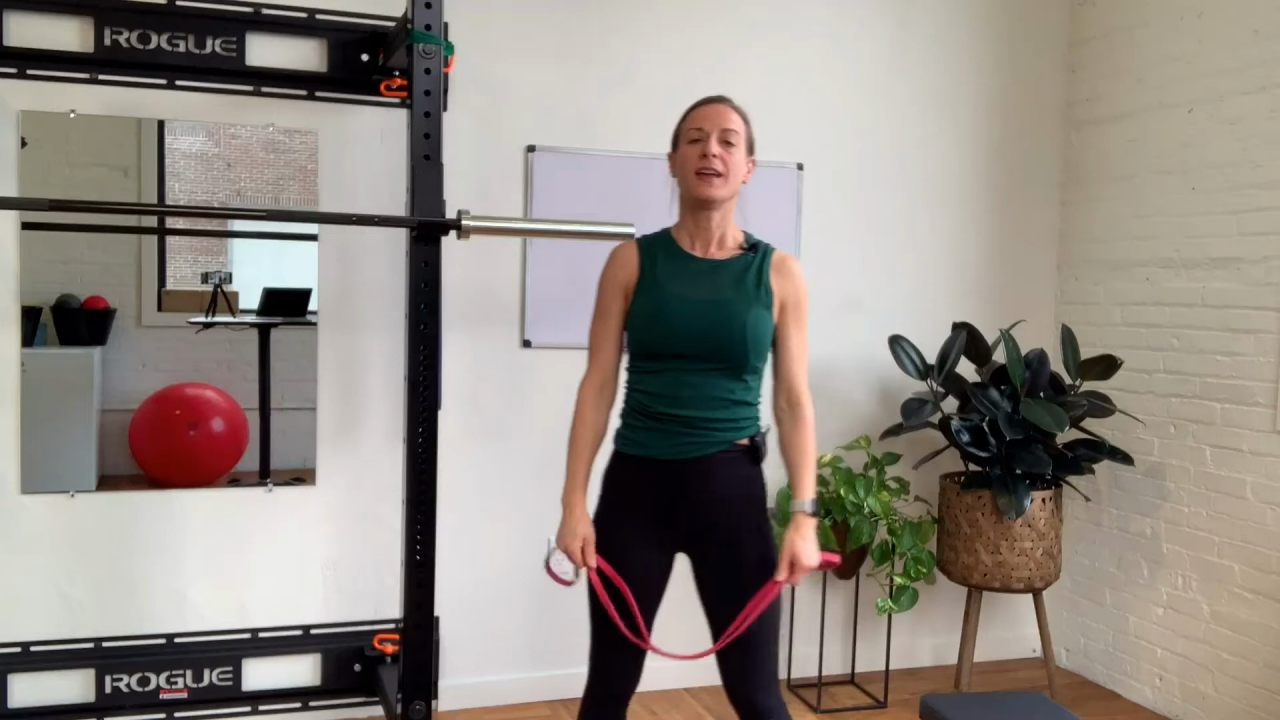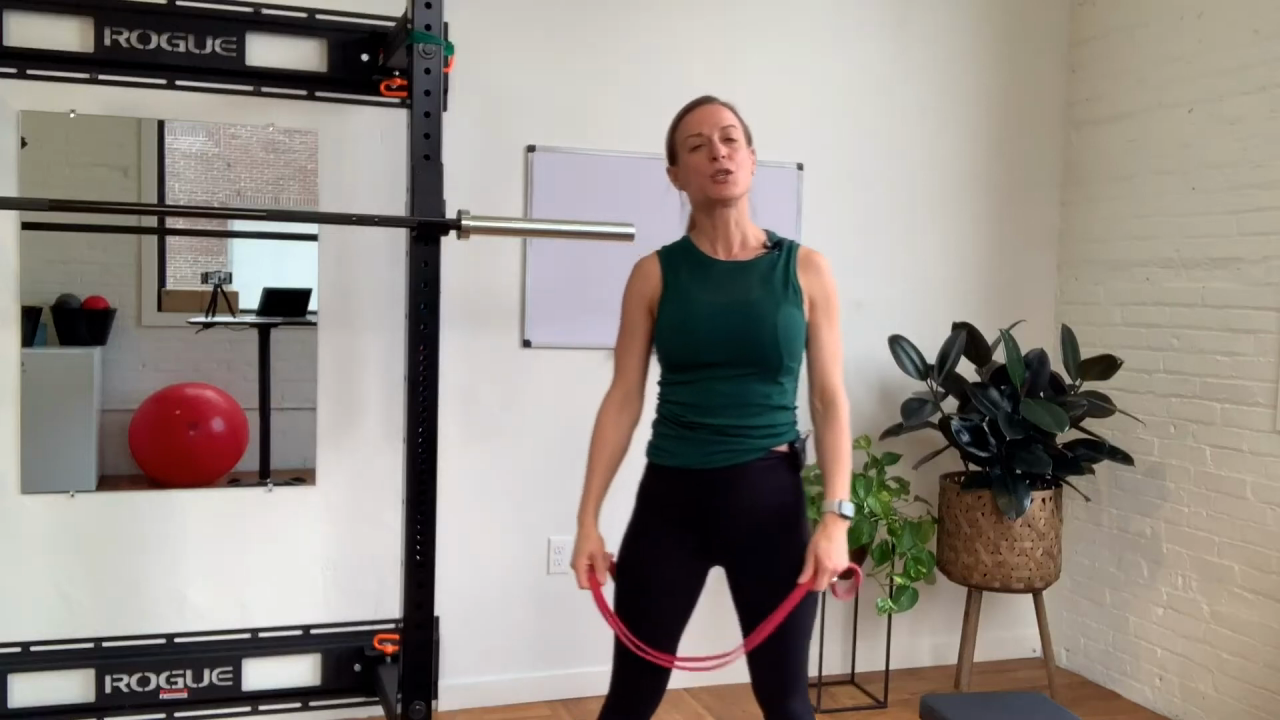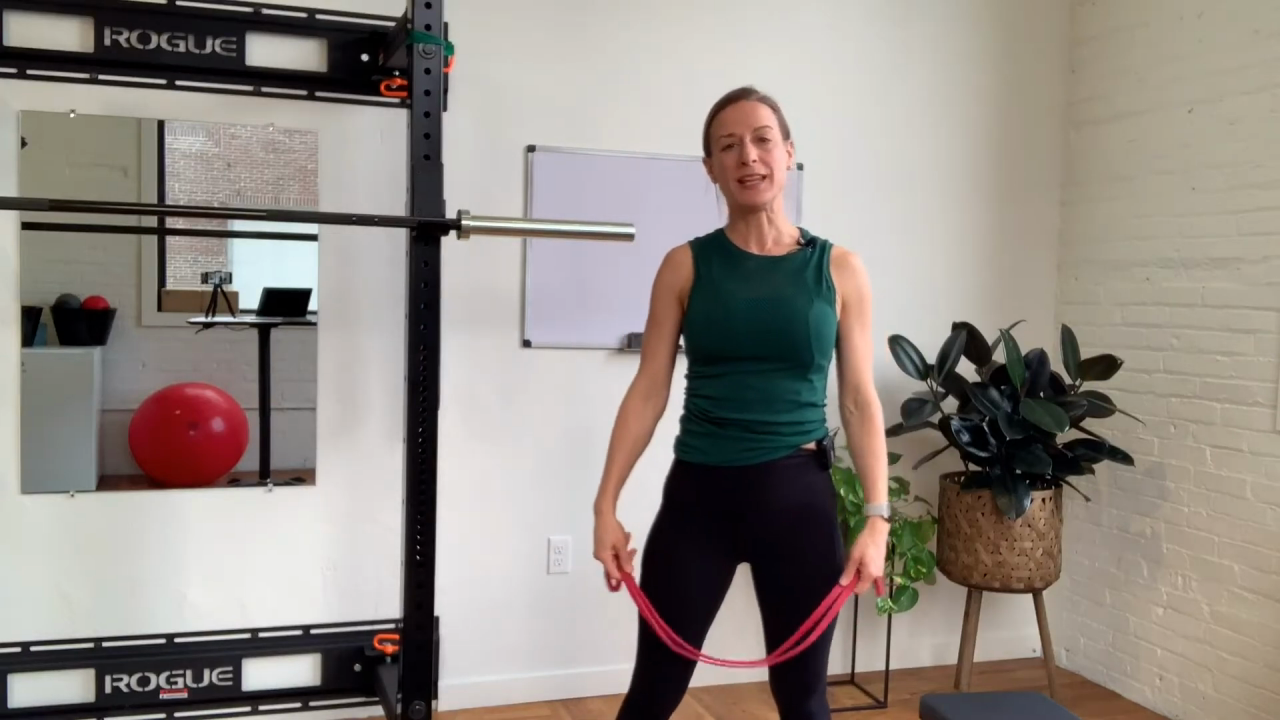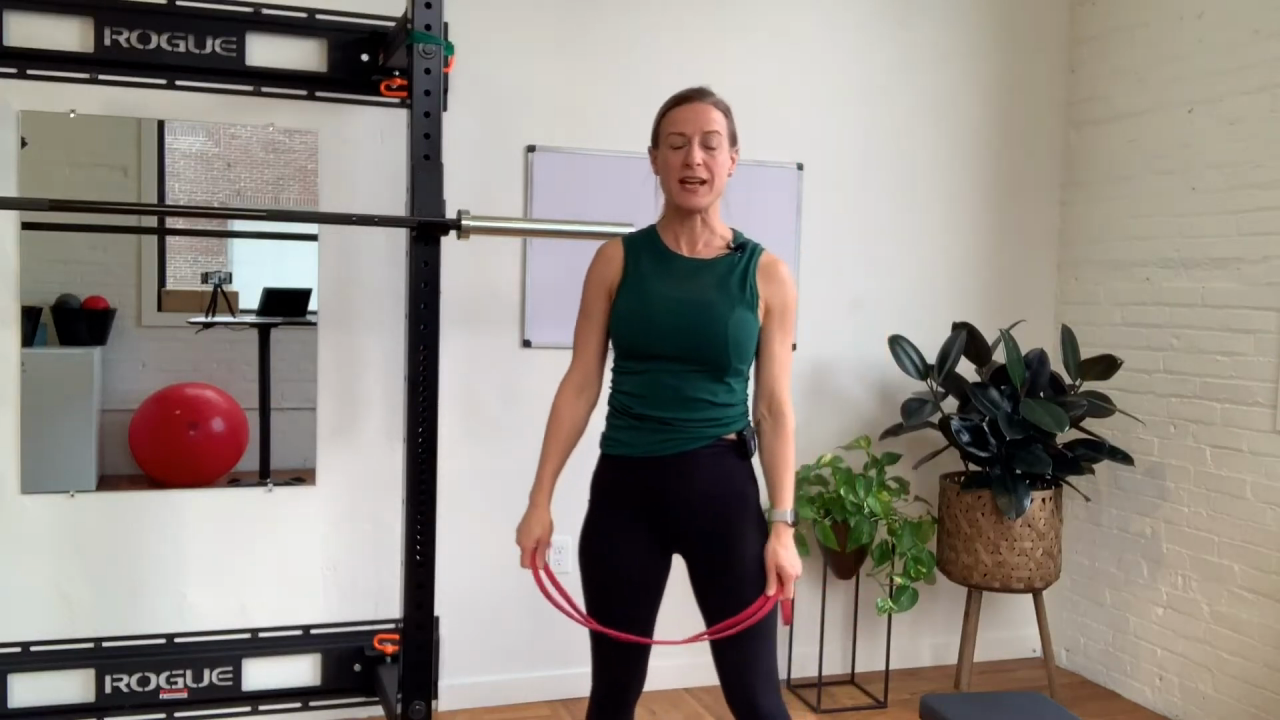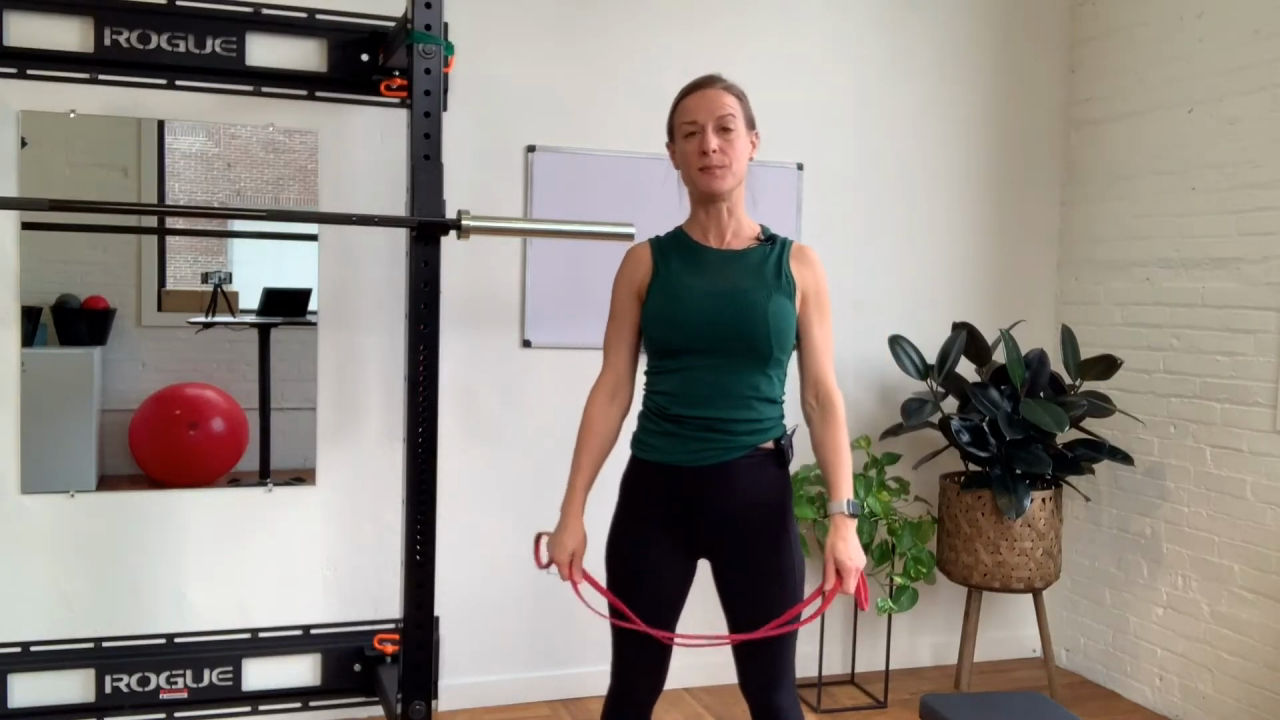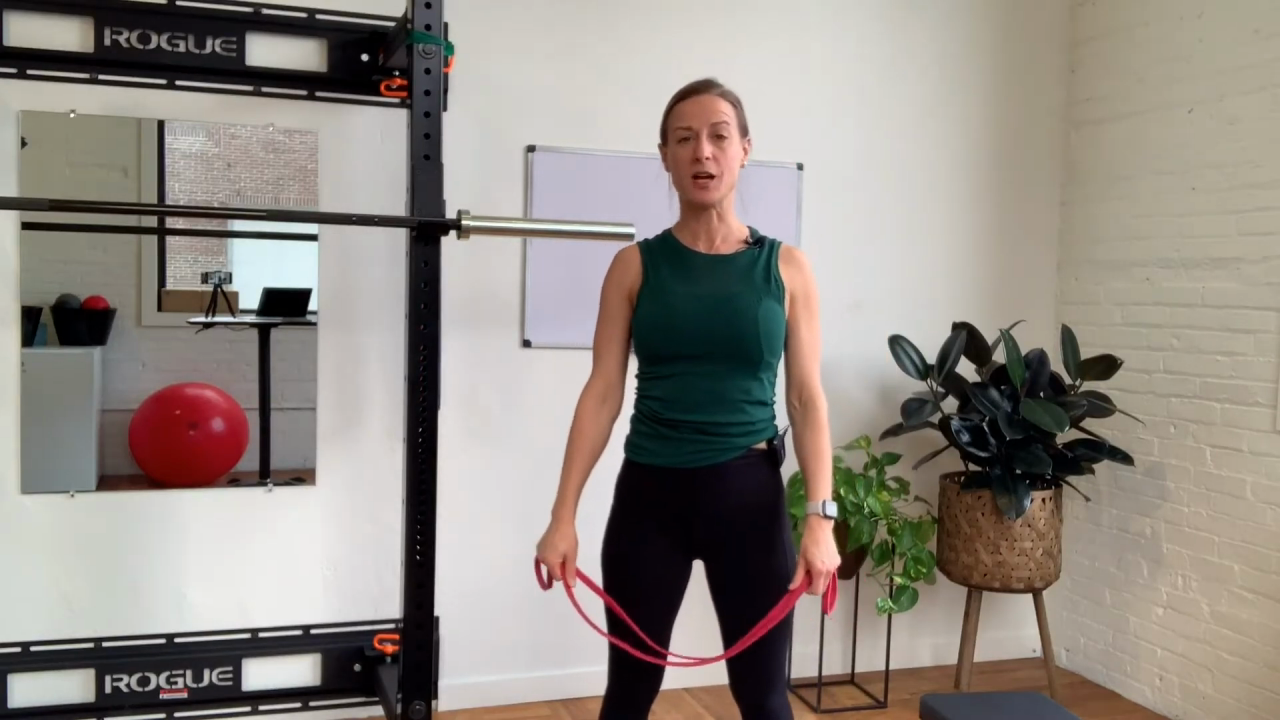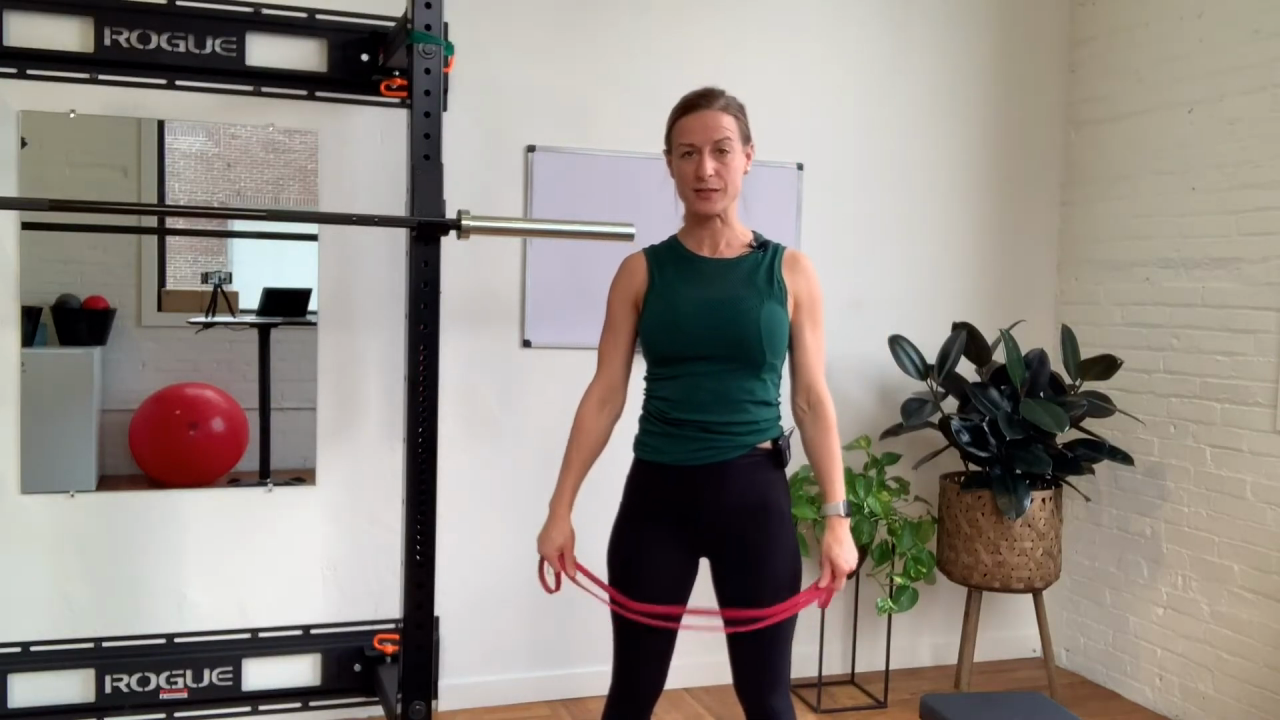
dt=0.7s
person 1, frame 1
left shoulder: (778, 273)
right shoulder: (631, 261)
left elbow: (792, 400)
right elbow: (598, 384)
left wrist: (804, 514)
right wrist: (574, 500)
left hip: (729, 487)
right hip: (636, 487)
person 1, frame 2
left shoulder: (805, 269)
right shoulder: (655, 273)
left elbow: (829, 400)
right elbow: (623, 400)
left wrist: (837, 515)
right wrist: (588, 518)
left hip: (768, 498)
right hip: (671, 498)
person 1, frame 3
left shoulder: (838, 268)
right shoulder: (685, 265)
left elbow: (859, 399)
right elbow: (648, 390)
left wrist: (877, 517)
right wrist: (606, 504)
left hip: (796, 496)
right hip: (697, 495)
person 1, frame 4
left shoulder: (765, 272)
right shoulder: (617, 260)
left elbow: (774, 407)
right elbow: (581, 383)
left wrist: (783, 523)
right wrist: (540, 497)
left hip: (719, 484)
right hip: (625, 486)
person 1, frame 5
left shoulder: (796, 265)
right shoulder: (646, 261)
left elbow: (821, 397)
right elbow: (612, 389)
left wrist: (843, 517)
right wrist: (572, 509)
left hip: (753, 492)
right hip: (655, 491)
person 1, frame 6
left shoulder: (786, 268)
right shoulder: (635, 266)
left elbow: (806, 400)
right elbow: (602, 393)
left wrist: (821, 519)
right wrist: (563, 515)
left hip: (747, 494)
right hip: (649, 495)
person 1, frame 7
left shoulder: (789, 271)
right shoulder: (642, 270)
left elbow: (812, 400)
right elbow: (605, 394)
left wrist: (837, 517)
right wrist: (560, 507)
left hip: (752, 492)
right hip: (657, 493)
